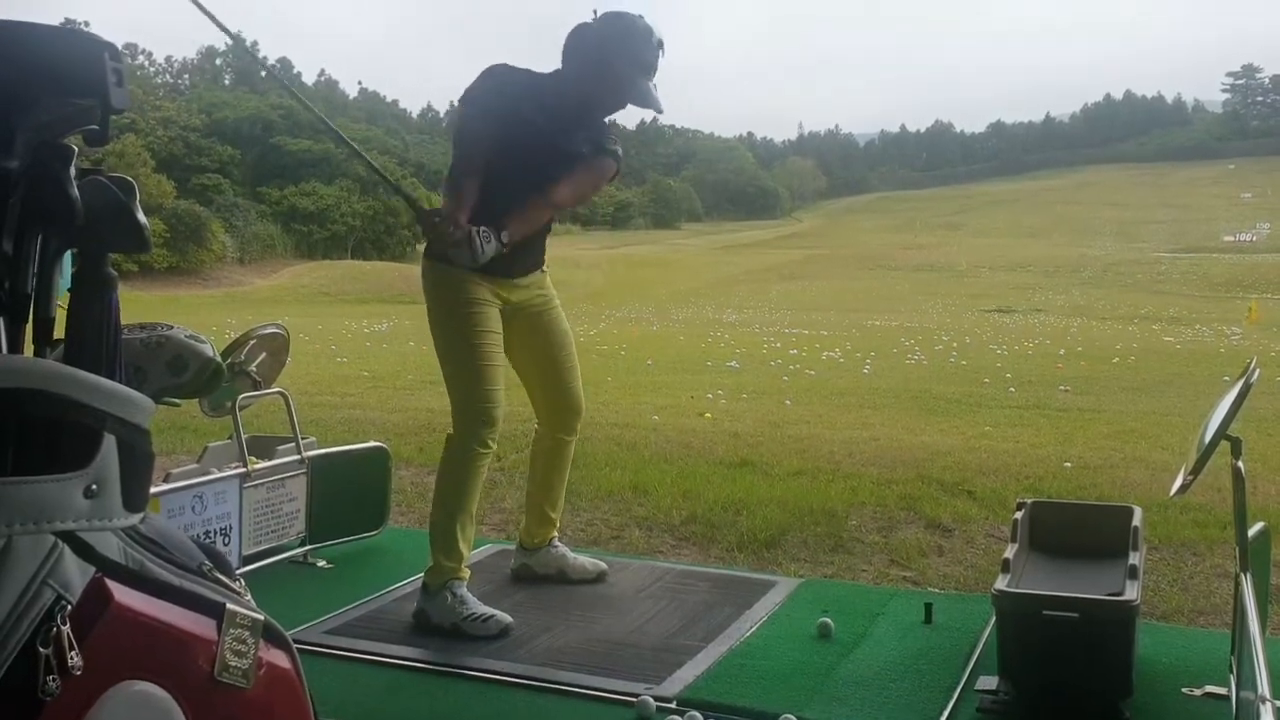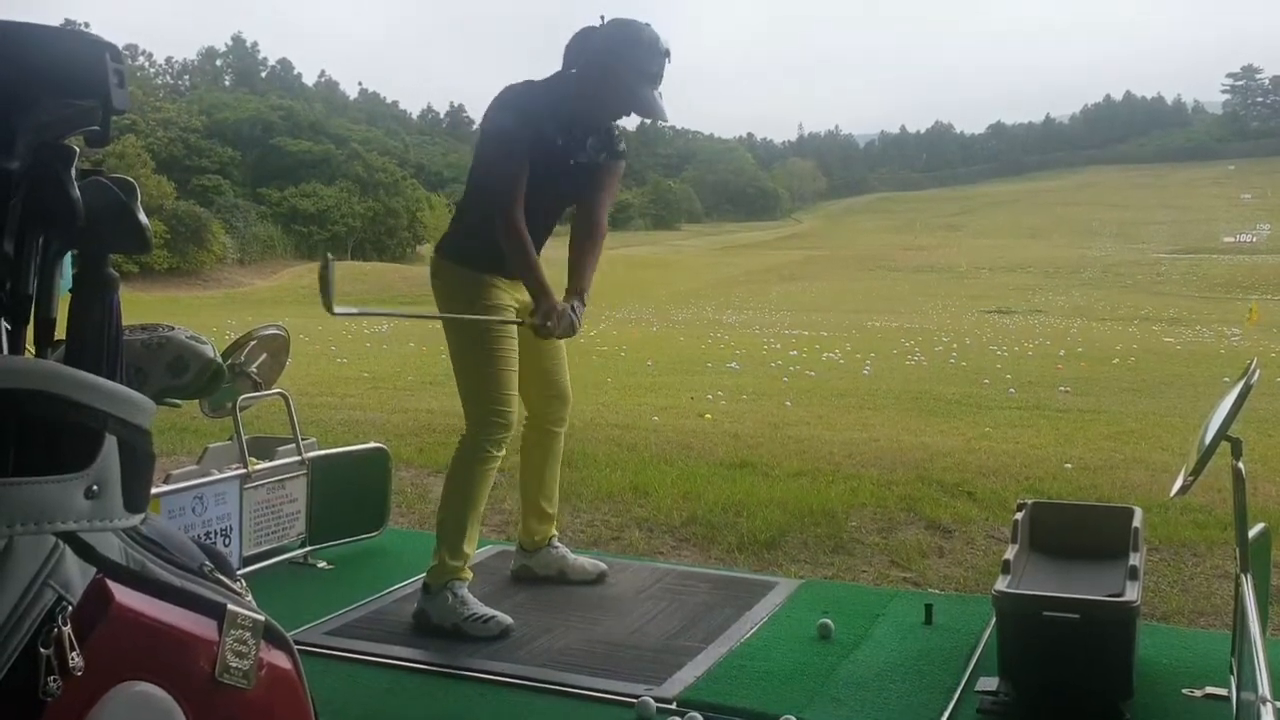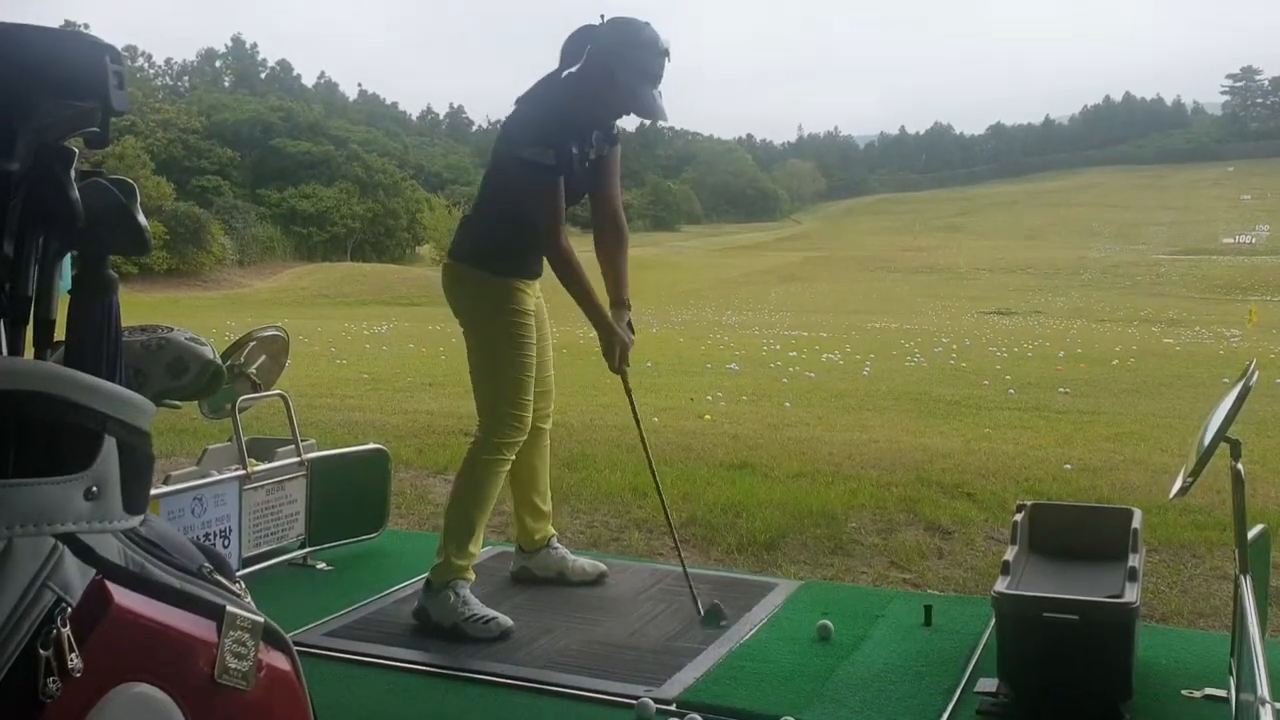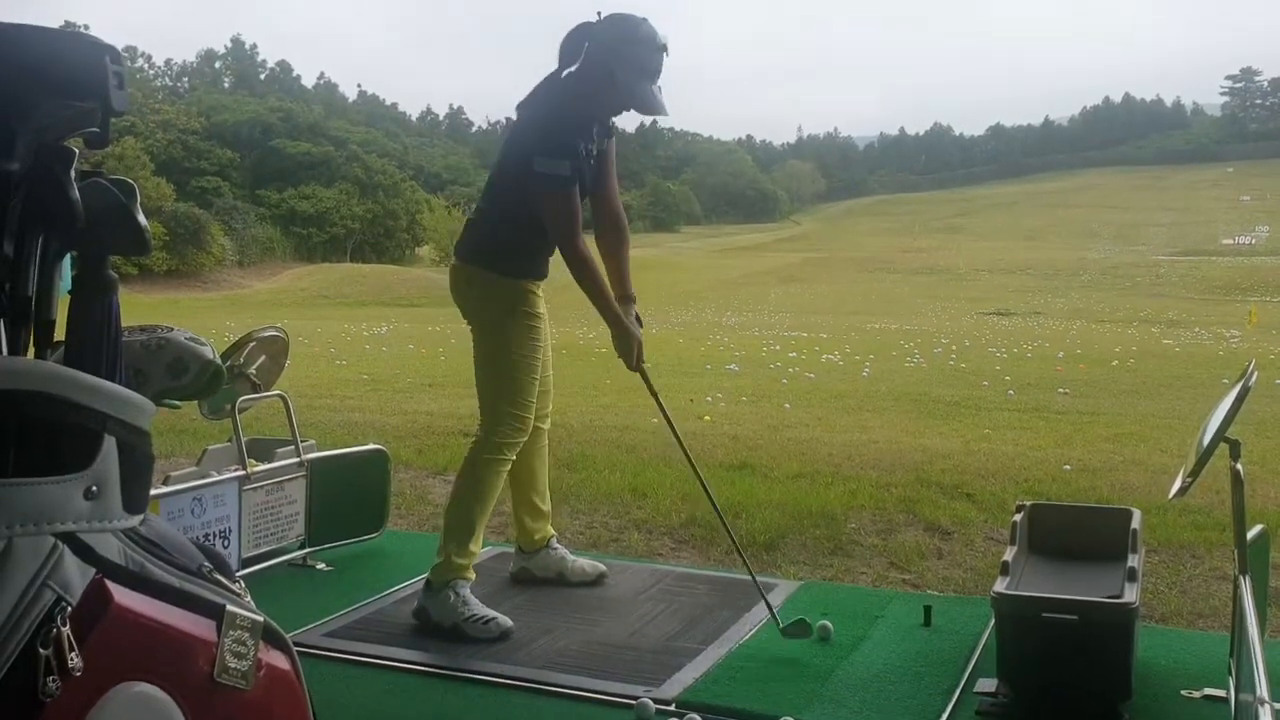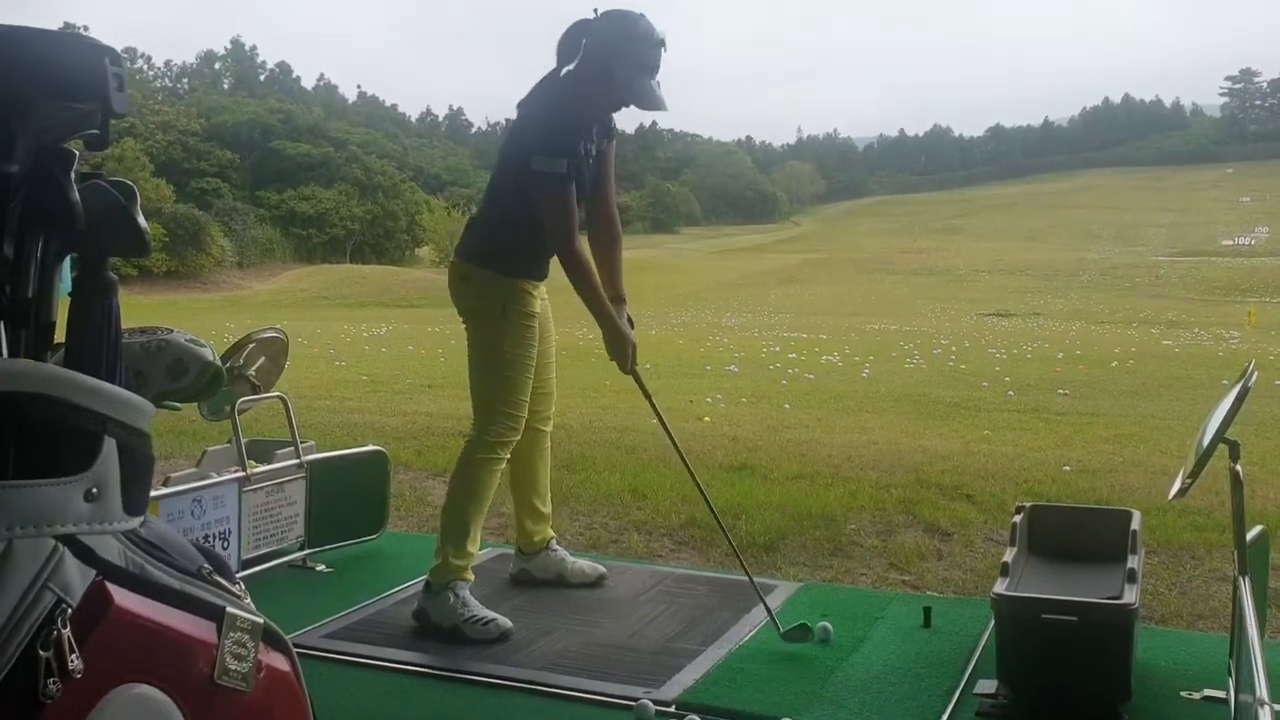
dt=0.2s
person 1, frame 1
left shoulder: (601, 146)
right shoulder: (502, 87)
left elbow: (552, 201)
right elbow: (467, 167)
left wrist: (490, 237)
right wrist: (453, 216)
left hip: (527, 278)
right hip: (460, 274)
left knee: (564, 411)
right knee: (479, 422)
left ankle: (538, 545)
right ankle: (442, 588)
person 1, frame 2
left shoulder: (606, 145)
right shoulder: (520, 107)
left elbow: (592, 224)
right elbow: (505, 212)
left wrist: (575, 298)
right wrist: (543, 295)
left hip: (528, 281)
right hip: (472, 272)
left knee: (552, 407)
right knee: (494, 422)
left ankle: (537, 545)
right ankle: (443, 587)
person 1, frame 3
left shoulder: (601, 130)
right shoulder: (538, 126)
left elbow: (610, 220)
right elbow: (553, 238)
left wrist: (620, 307)
right wrist: (600, 322)
left hip: (521, 276)
right hip: (486, 276)
left knee: (538, 413)
right knee: (506, 424)
left ankle: (535, 546)
right ankle: (445, 586)
person 1, frame 4
left shoulder: (595, 121)
right shoulder: (549, 130)
left elbow: (610, 216)
right elbow: (571, 241)
left wrist: (627, 302)
right wrist: (617, 324)
left hip: (517, 275)
right hip: (497, 278)
left knee: (535, 416)
right knee: (506, 426)
left ankle: (535, 546)
right ankle: (445, 586)
person 1, frame 5
left shoulder: (597, 121)
right shoulder: (548, 128)
left elbow: (604, 219)
right elbow: (567, 240)
left wrist: (619, 304)
right wrist: (609, 325)
left hip: (520, 277)
right hip: (494, 279)
left knee: (538, 416)
right knee: (499, 427)
left ankle: (535, 547)
right ankle: (444, 587)
